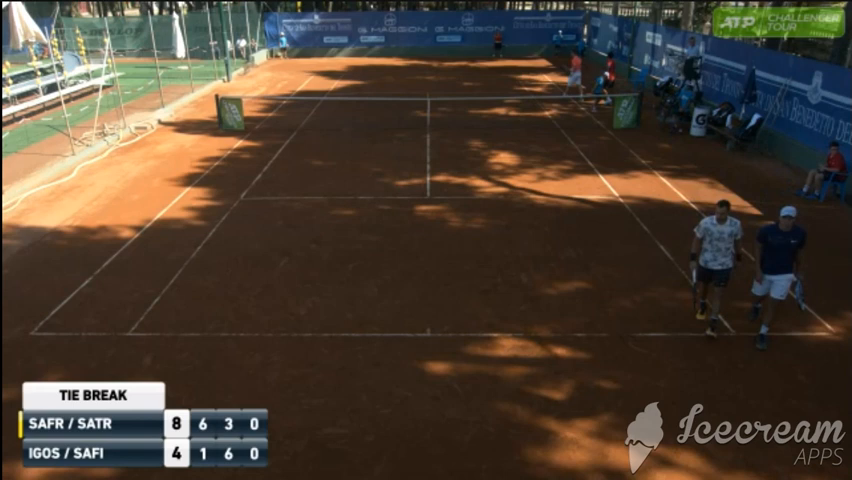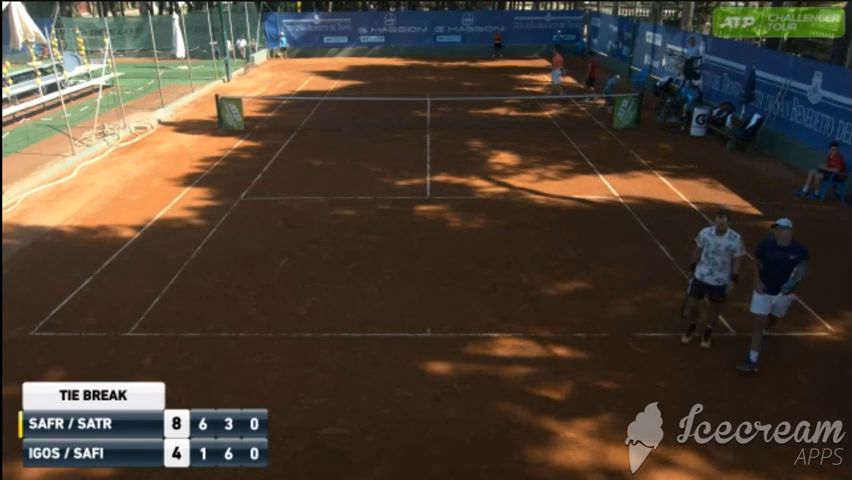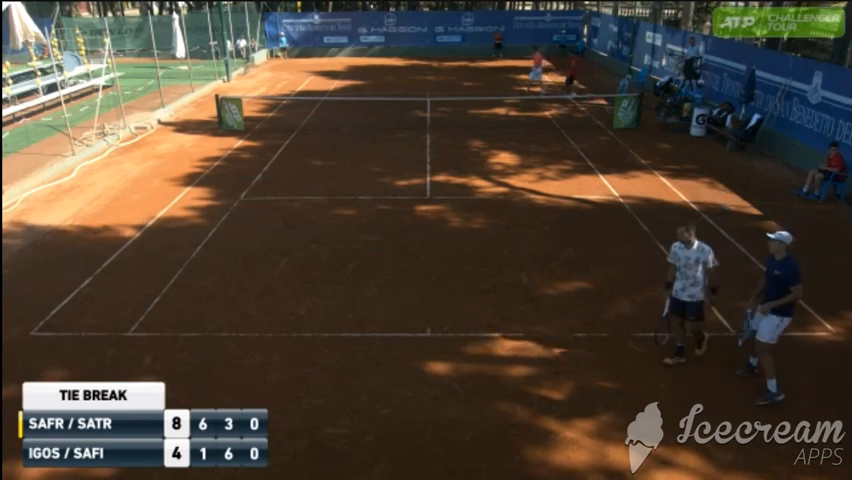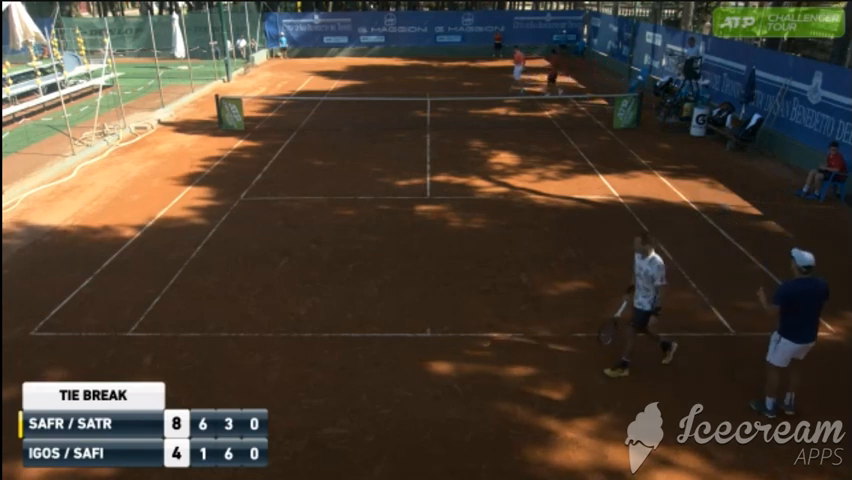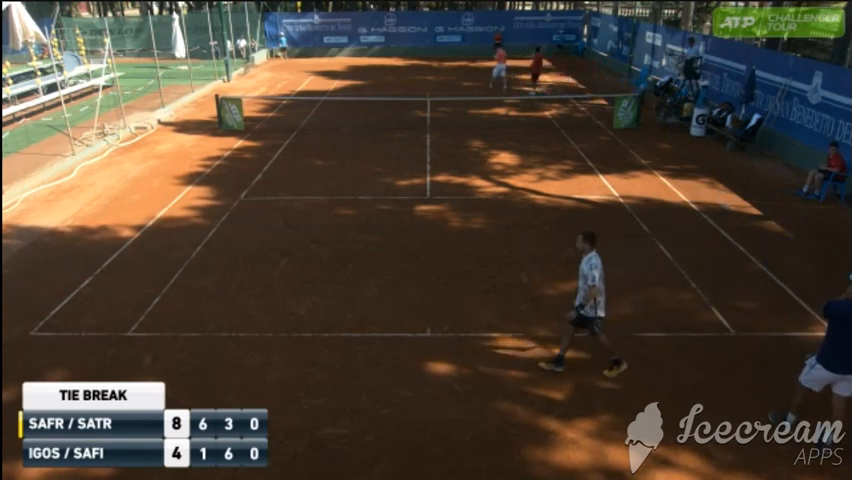
dt=0.5s
person 1, frame 1
left shoulder: (800, 233)
right shoulder: (766, 231)
left elbow: (799, 252)
right elbow: (758, 248)
left wrist: (799, 271)
right wrist: (758, 269)
left hip: (784, 274)
right hip: (765, 272)
left knee: (772, 303)
right knee: (757, 297)
left ankle: (762, 334)
right ankle: (757, 305)
person 1, frame 2
left shoulder: (800, 250)
right shoulder: (765, 245)
left elbow: (803, 268)
right elbow: (757, 263)
left wrist: (795, 282)
right wrist: (757, 280)
left hip: (783, 293)
right hip: (763, 290)
left knee: (773, 318)
right knee: (759, 323)
left ankle: (765, 335)
right ankle: (752, 362)
person 1, frame 3
left shoulder: (790, 267)
right shoulder: (771, 259)
left elbow: (797, 294)
left wrist: (772, 305)
right wrist: (755, 296)
left hip: (779, 314)
right hip: (766, 309)
left knee: (763, 348)
right knee: (756, 339)
left ankle: (773, 391)
right ankle: (752, 365)
person 1, frame 4
left shoulder: (787, 288)
right shoulder: (822, 286)
left elbow: (772, 311)
right elbow: (816, 305)
left wrist: (762, 299)
left hip: (788, 337)
right hip: (809, 337)
left knee: (773, 368)
right knee: (794, 366)
left ankle: (769, 406)
right ankle: (789, 403)
person 1, frame 5
left shoulder: (836, 306)
left elbow: (826, 313)
left hip: (826, 364)
left knee: (802, 388)
left ankle: (789, 421)
right ankle: (827, 439)
person 2, frame 1
left shoulder: (736, 225)
right shoulder: (705, 223)
left elbow: (737, 242)
right elbow: (697, 240)
left wrist: (738, 257)
right wrist: (693, 259)
left hip: (724, 265)
right hip: (705, 262)
left knee: (718, 293)
right knee: (703, 286)
left ankle: (713, 324)
right ankle: (702, 305)
person 2, frame 2
left shoulder: (736, 239)
right shoulder: (705, 233)
left elbow: (736, 261)
left wrist: (733, 280)
right wrist: (692, 268)
left hip: (721, 280)
right hip: (701, 276)
left knee: (715, 307)
right knee: (691, 304)
left ankle: (707, 332)
right ankle: (691, 327)
person 2, frame 3
left shoulder: (705, 251)
right shoulder: (675, 247)
left elbow: (710, 272)
left wrist: (713, 292)
right wrist: (668, 287)
left hip: (695, 296)
right hip: (677, 293)
left knee: (693, 327)
right knee: (678, 322)
left ankle: (701, 338)
right ankle: (680, 352)
person 2, frame 4
left shoulder: (656, 264)
right shoulder: (638, 255)
left elbow: (660, 290)
left wrist: (655, 313)
right wrist: (629, 291)
left hip: (648, 305)
right hip: (638, 301)
left knee: (631, 333)
right knee: (643, 330)
left ankle: (623, 366)
right ankle: (667, 346)
person 2, frame 5
left shoulder: (593, 264)
right shoulder: (588, 258)
left elbow: (593, 291)
left wrist: (577, 309)
left hip: (591, 310)
right hip: (582, 305)
left knee: (598, 338)
right knee: (568, 330)
left ankle: (618, 362)
right ankle: (557, 362)
